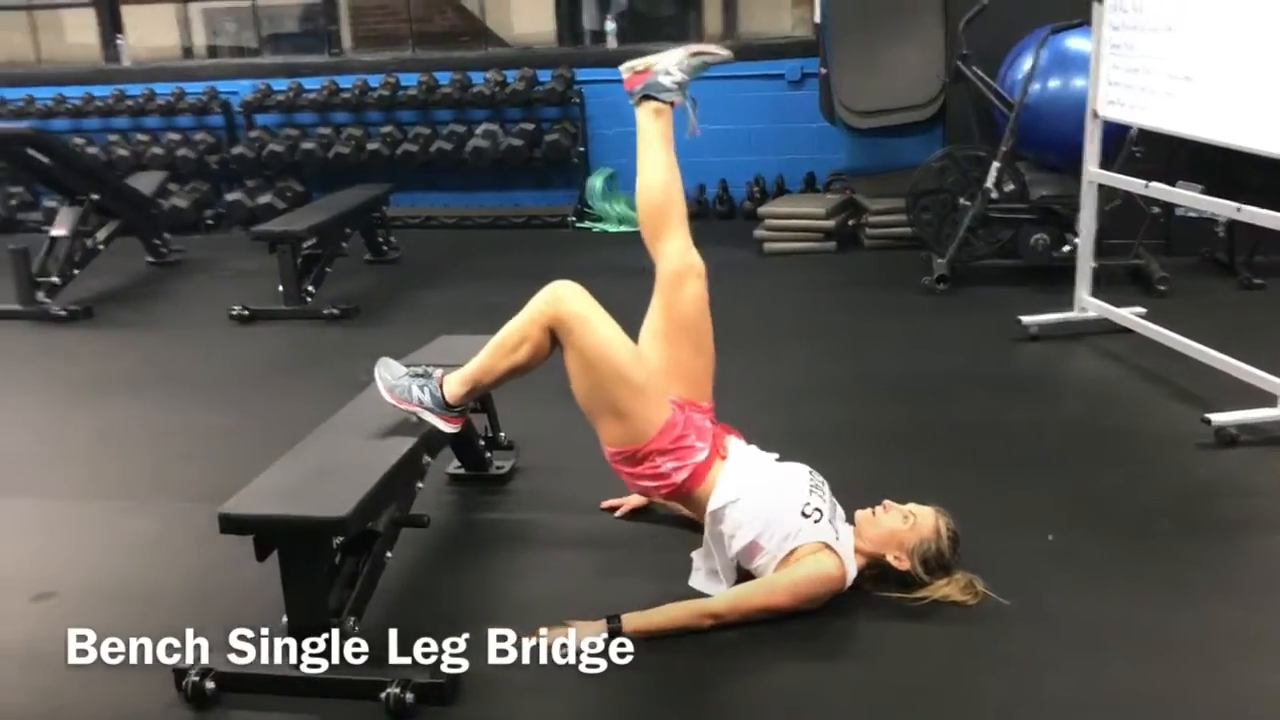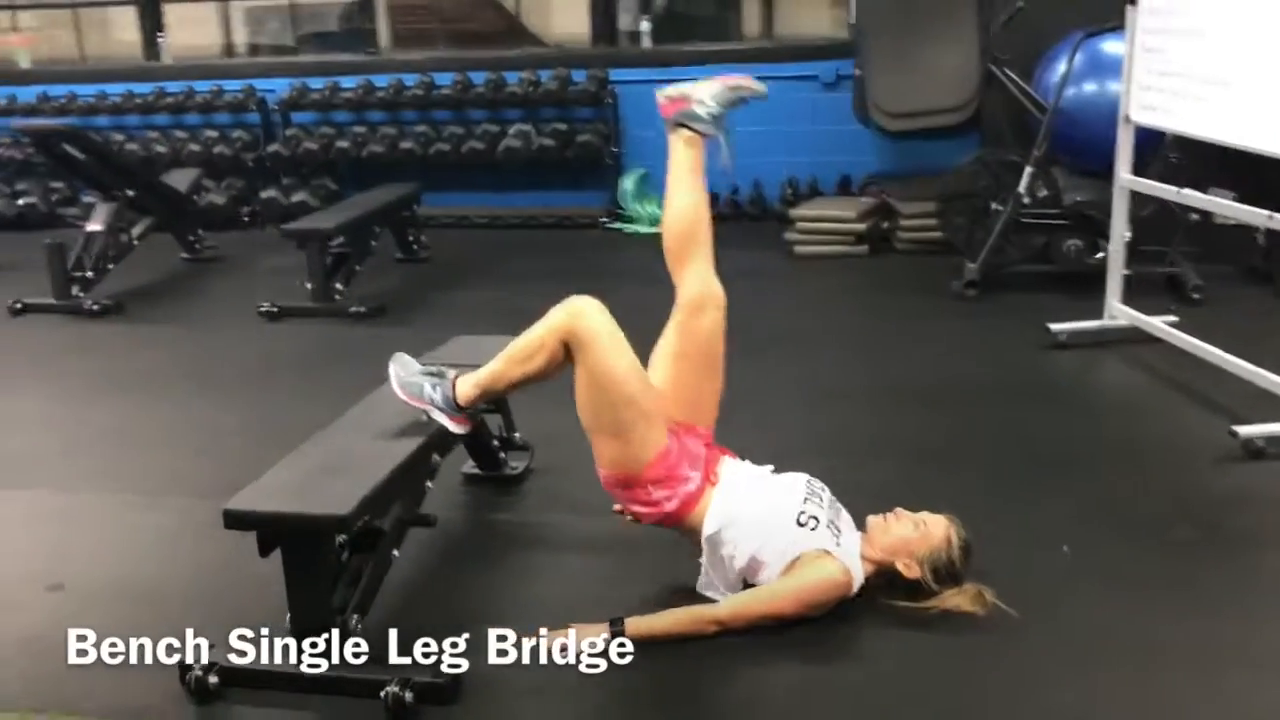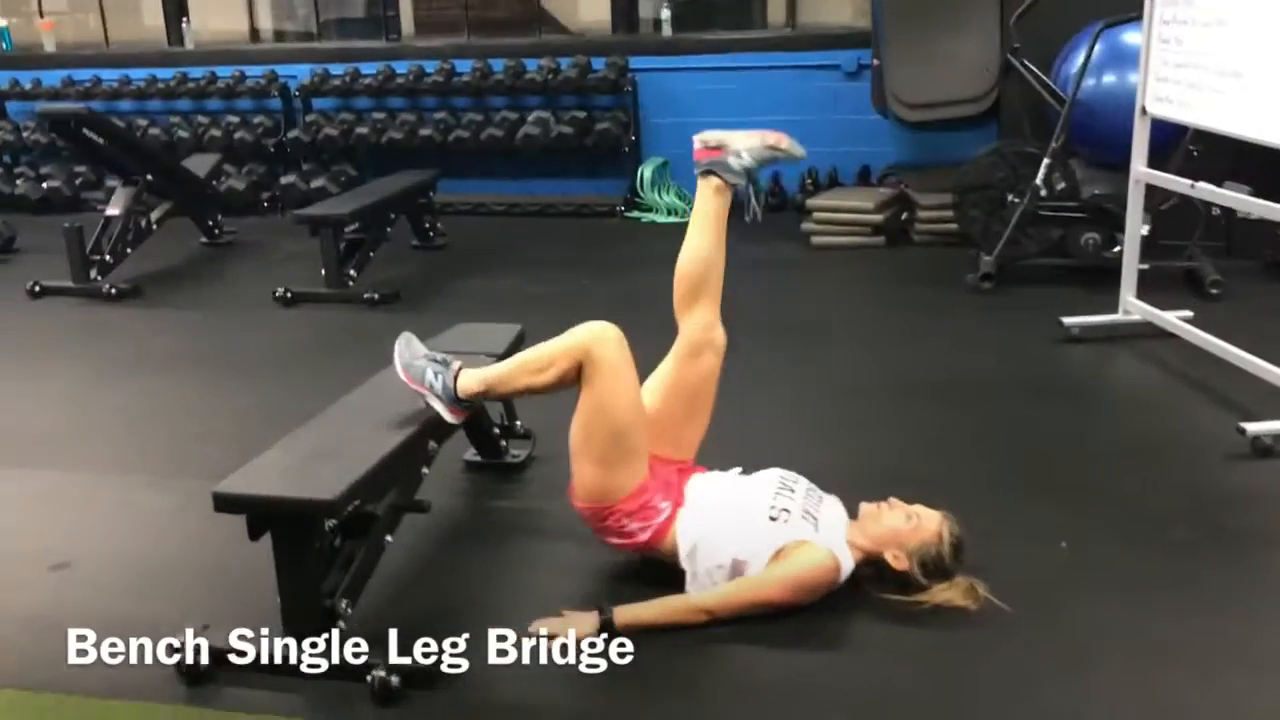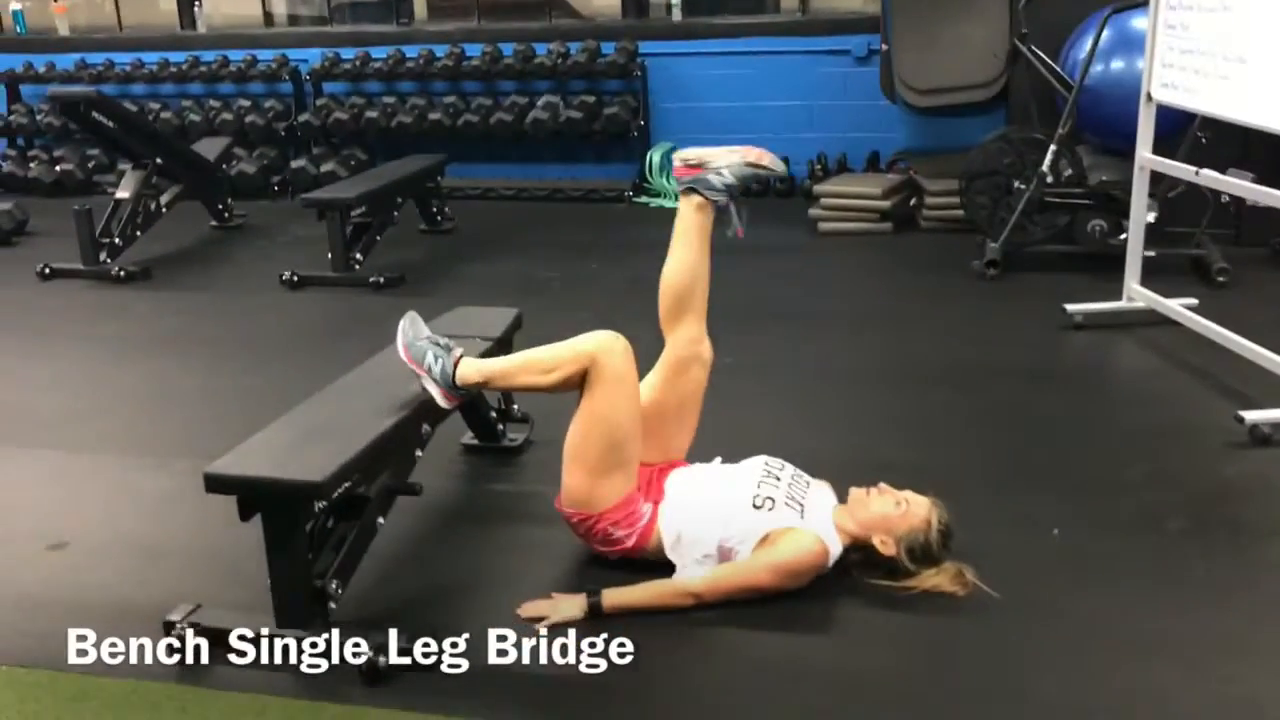
dt=0.2s
person 1, frame 1
left shoulder: (829, 570)
right shoulder: (832, 527)
left elbow: (714, 612)
left wrist: (608, 628)
left hip: (668, 451)
right hip: (690, 437)
left knee: (562, 301)
right knee: (681, 267)
left ankle: (449, 395)
person 1, frame 2
left shoulder: (834, 576)
right shoulder: (840, 534)
left elbow: (718, 618)
left wrist: (613, 631)
left hip: (665, 478)
right hip: (693, 461)
left knee: (581, 316)
right knee: (701, 296)
left ankle: (460, 397)
person 1, frame 3
left shoulder: (823, 565)
right shoulder: (831, 519)
left elbow: (707, 607)
left wrist: (602, 619)
left hip: (636, 511)
right hip: (670, 483)
left knee: (600, 340)
left ankle: (461, 389)
person 1, frame 4
left shoulder: (811, 550)
right shoulder: (823, 502)
left elbow: (696, 592)
left wrist: (590, 604)
left hip: (619, 515)
right hip: (655, 480)
left knee: (607, 350)
left ankle: (459, 374)
